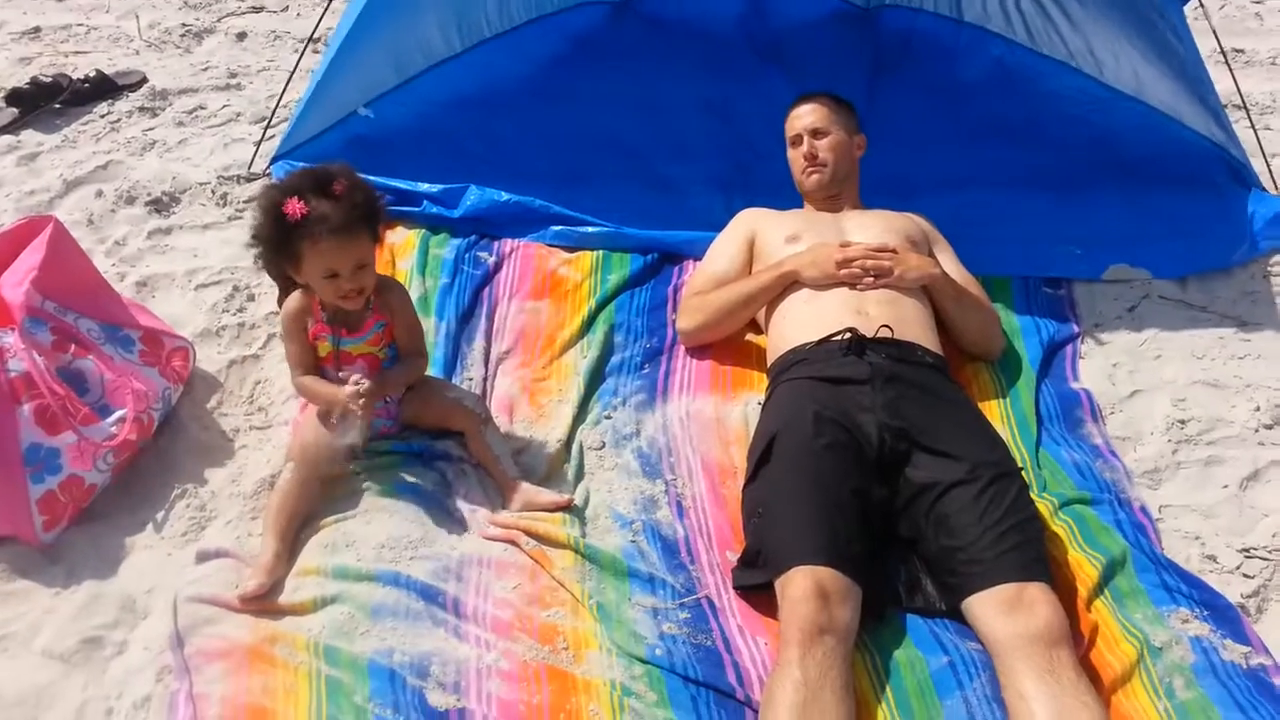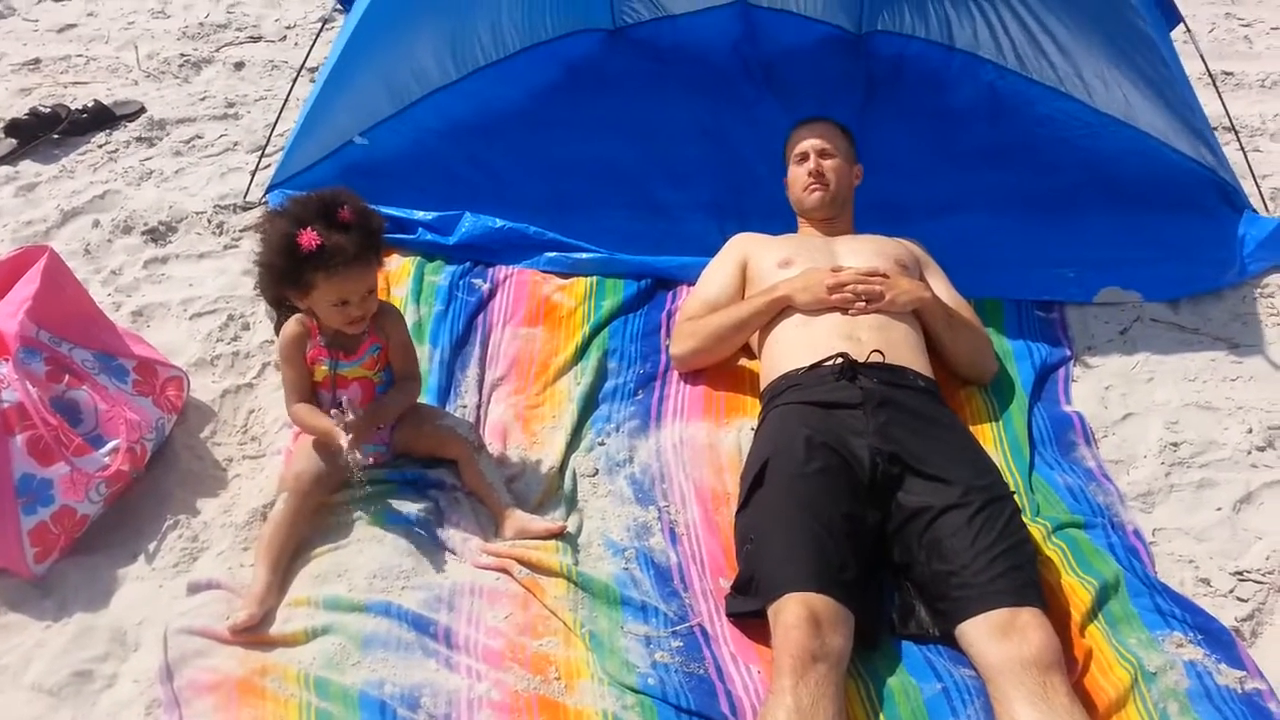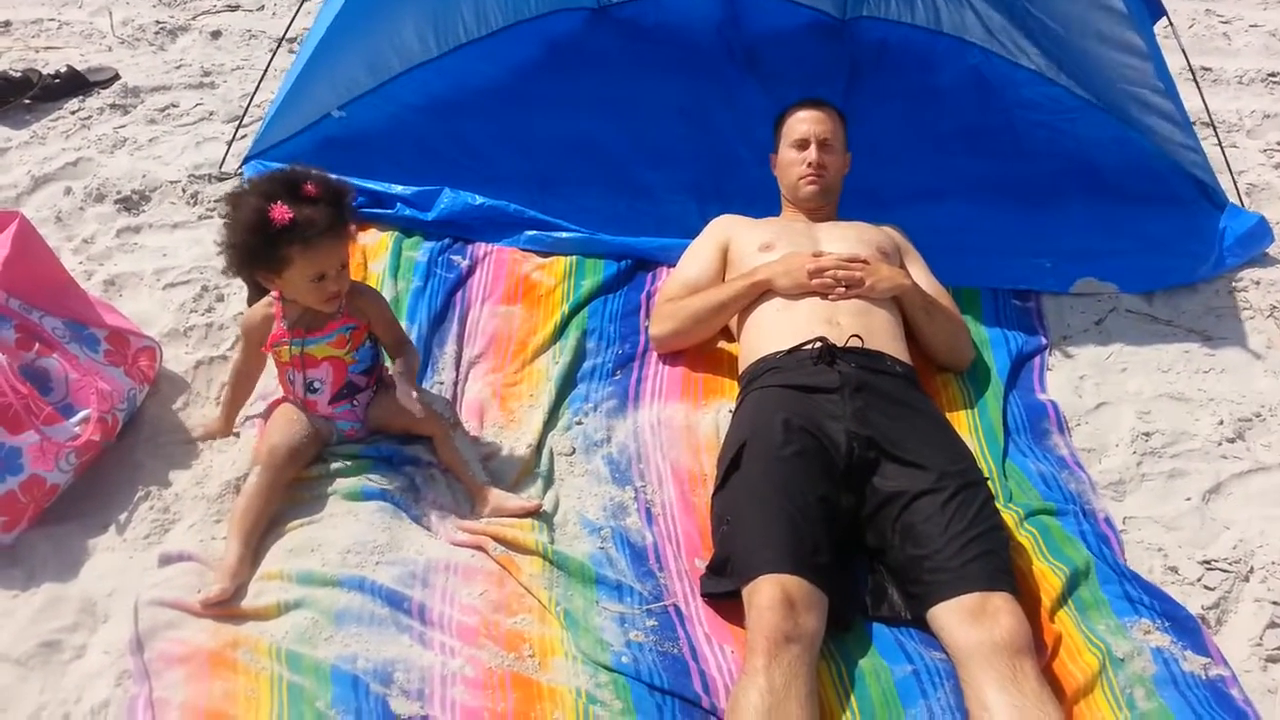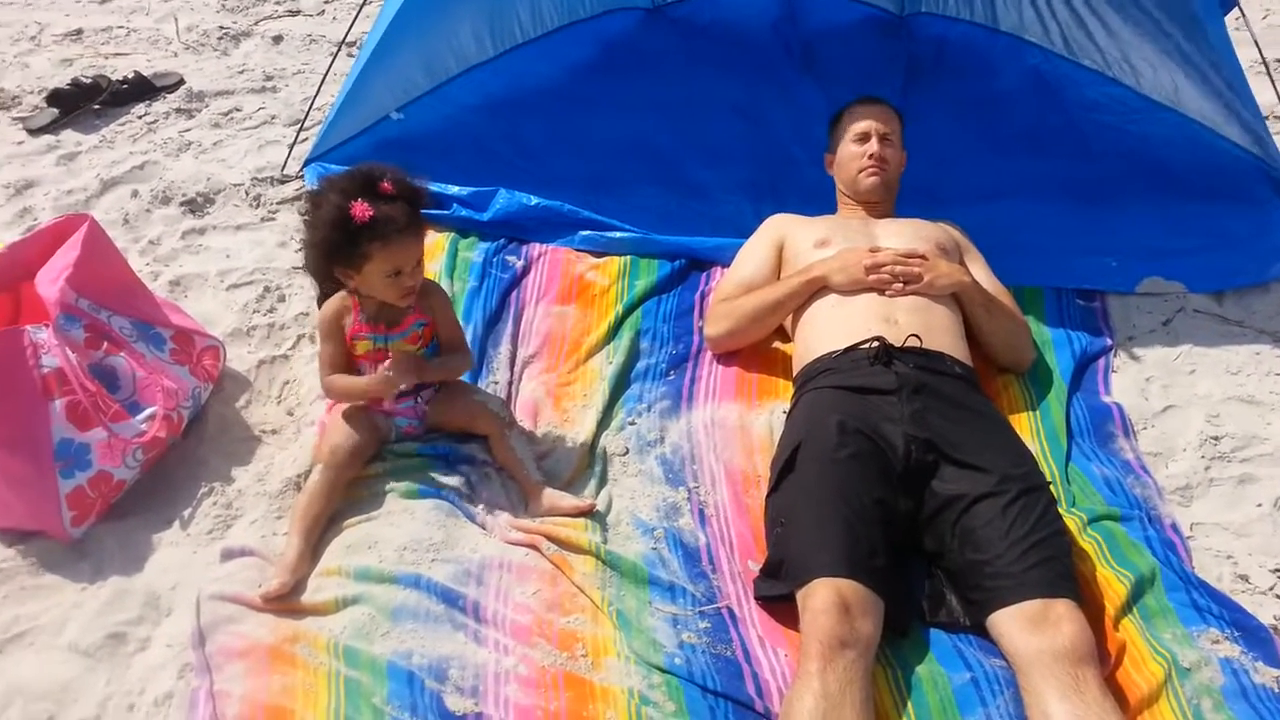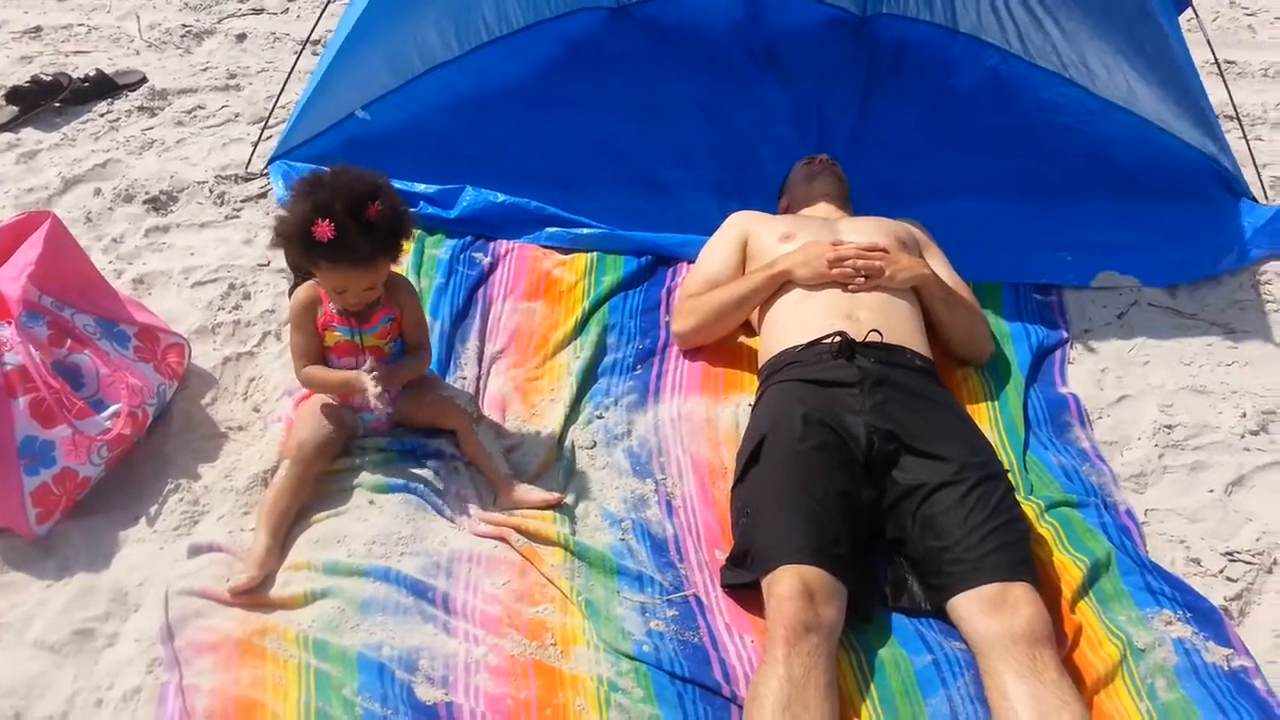
dt=1s
person 1, frame 1
left shoulder: (913, 225)
right shoulder: (758, 222)
left elbow: (990, 339)
right elbow: (690, 321)
left wrist: (930, 274)
right wrist: (794, 270)
left hip: (928, 392)
right hip: (815, 390)
left knee: (1035, 623)
right knee: (813, 615)
person 1, frame 2
left shoulder: (905, 250)
right shoulder: (752, 246)
left elbow: (982, 363)
right elbow: (683, 346)
left wrist: (921, 299)
right wrist: (786, 293)
left hip: (919, 416)
right hip: (807, 415)
left knee: (1028, 649)
right knee: (806, 641)
person 1, frame 3
left shoulder: (887, 236)
right shoulder: (733, 228)
left elbow: (959, 350)
right elbow: (663, 327)
left wrist: (901, 285)
right wrist: (767, 277)
left hip: (897, 403)
right hip: (785, 399)
left knee: (999, 633)
right knee: (780, 623)
person 1, frame 4
left shoulder: (945, 234)
right shoulder: (787, 227)
left elbow: (1020, 351)
right elbow: (718, 327)
left wrist: (961, 282)
right wrist: (823, 275)
left hip: (957, 404)
right hip: (840, 400)
left knee: (1061, 641)
right knee: (834, 629)
person 1, frame 5
left shoulder: (905, 231)
right shoulder: (751, 225)
left elbow: (979, 343)
right elbow: (686, 324)
left wrist: (922, 276)
right wrist: (786, 270)
left hip: (917, 396)
right hip: (806, 392)
left knee: (1020, 625)
right knee: (798, 614)
person 2, frame 1
left shoulder: (391, 295)
right shoulder: (297, 311)
left elbow: (416, 358)
right elbow: (302, 379)
left wrist: (378, 387)
right wrist: (344, 397)
left hip: (399, 392)
right hip: (334, 407)
left knee: (471, 410)
right knee: (303, 460)
left ankle: (514, 486)
right ankle: (272, 554)
person 2, frame 2
left shoulder: (387, 319)
right shoulder: (296, 334)
left elbow: (409, 382)
right elbow: (298, 406)
left wrist: (375, 416)
right wrist: (337, 429)
left hip: (392, 421)
right hip: (329, 434)
left knee: (464, 437)
right knee: (298, 485)
left ankle: (507, 514)
right ankle: (264, 584)
person 2, frame 3
left shoulder: (363, 301)
right shoulder: (262, 320)
left elbow: (401, 346)
right elbow: (245, 372)
left wrist: (405, 379)
right wrist: (224, 421)
left hip: (372, 399)
right hip: (307, 414)
left knee: (439, 419)
right knee: (270, 460)
left ankle: (483, 493)
right ankle: (236, 558)
person 2, frame 4
left shoulder: (431, 297)
right shoulder: (336, 313)
left elbow: (460, 356)
right elbow: (331, 382)
left wrist: (421, 370)
right wrist: (377, 383)
left hip: (430, 397)
right hip: (366, 408)
left knee: (497, 417)
right knee: (332, 460)
left ankle: (537, 492)
right ankle: (296, 553)
person 2, frame 5
left shoulder: (400, 292)
right shoulder: (306, 302)
left elbow: (421, 352)
right elbow: (306, 370)
left wrist: (391, 375)
right wrist: (356, 381)
left hip: (397, 388)
right hip: (335, 399)
left knee: (465, 410)
right knee: (300, 454)
left ankle: (505, 486)
right ankle: (264, 547)
